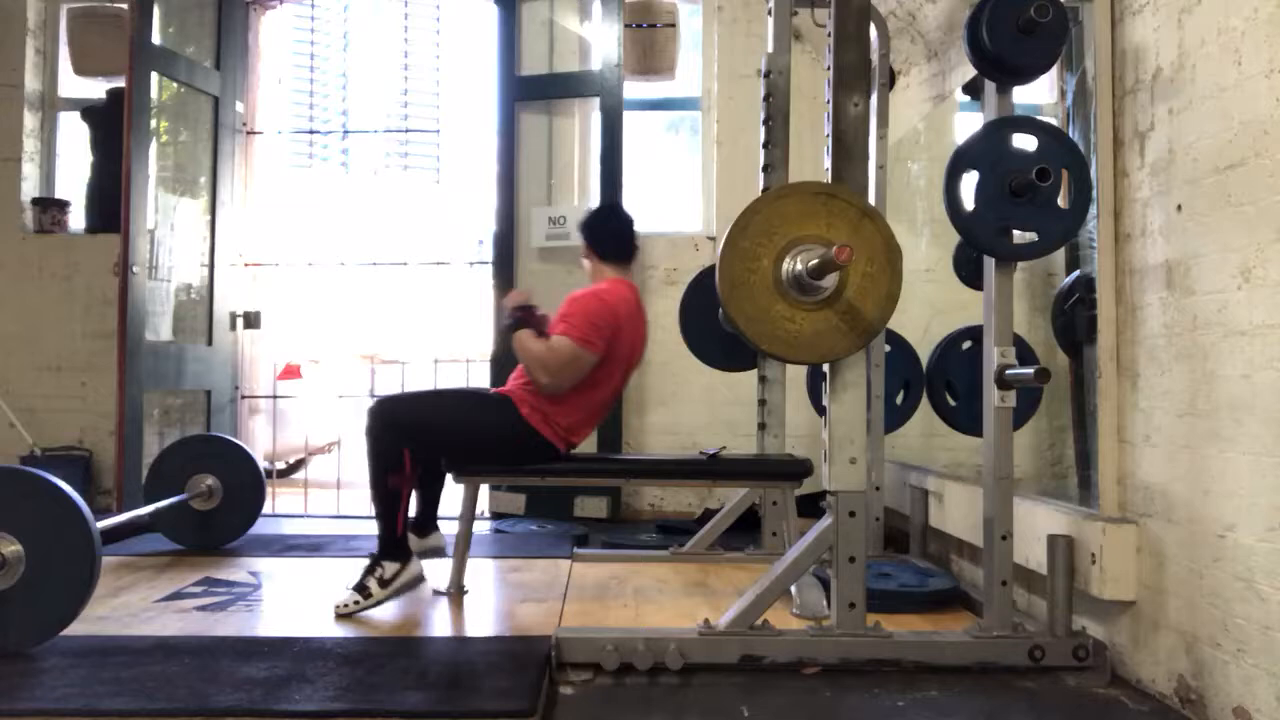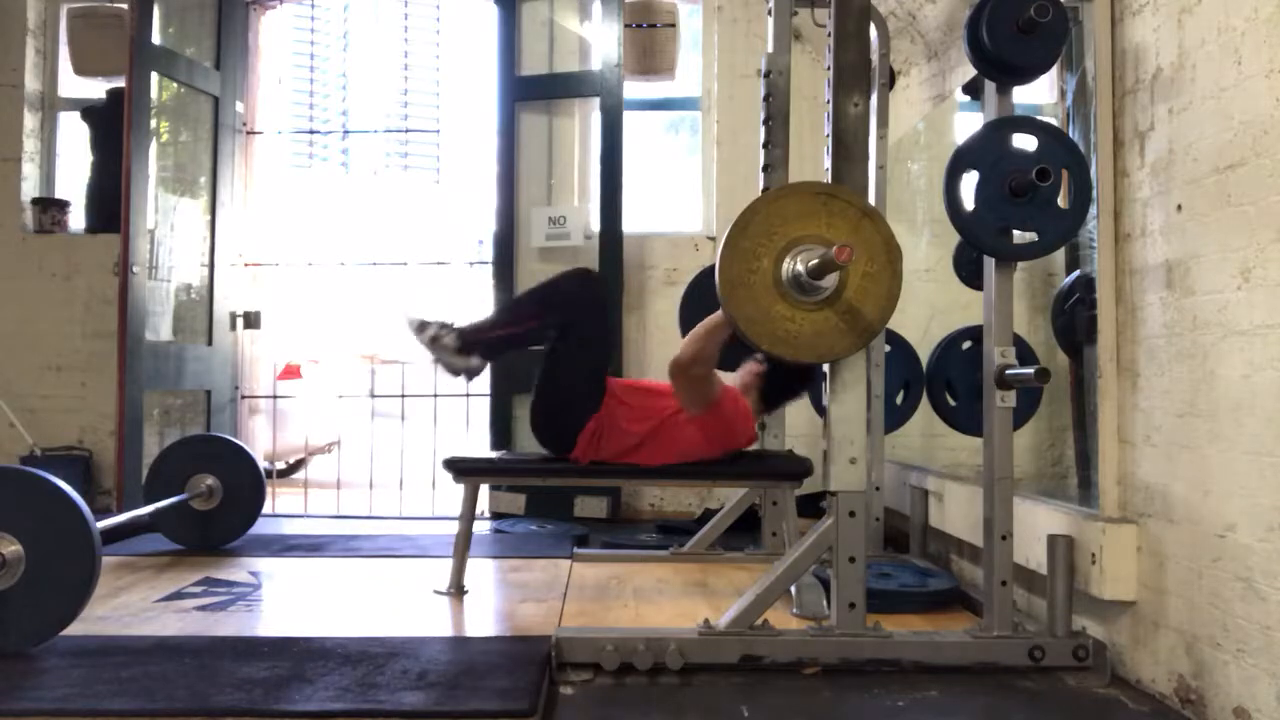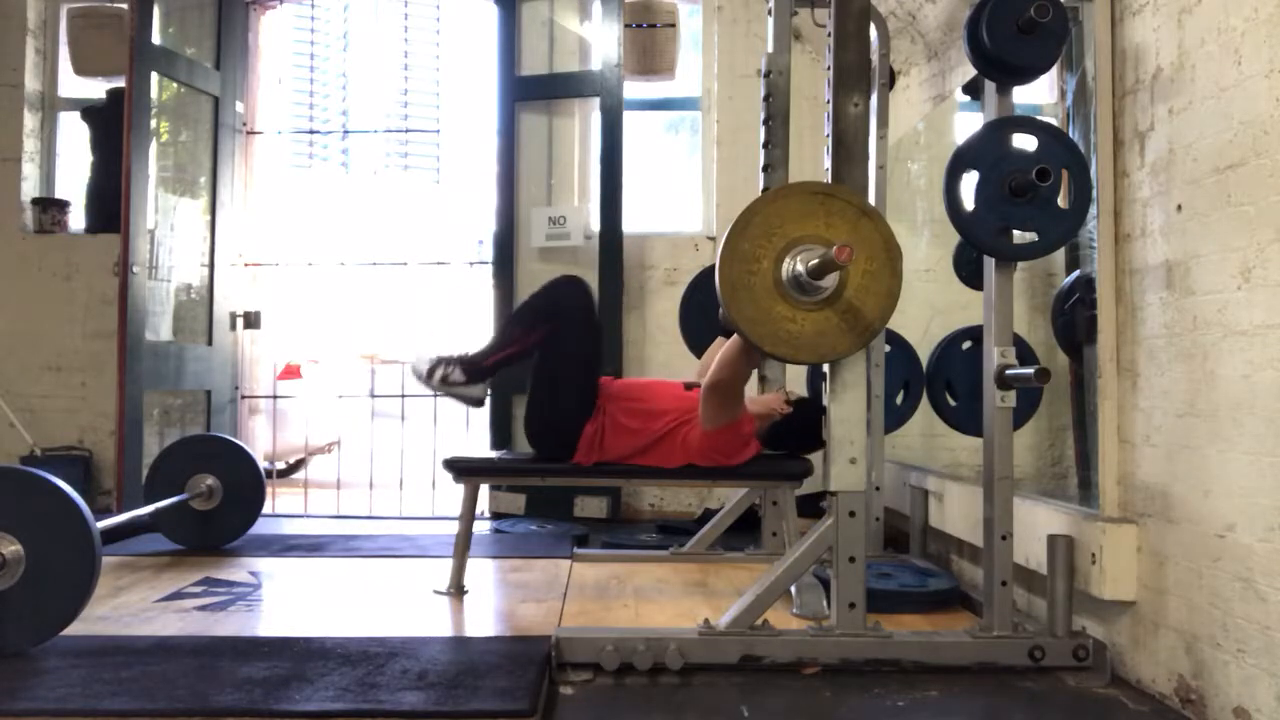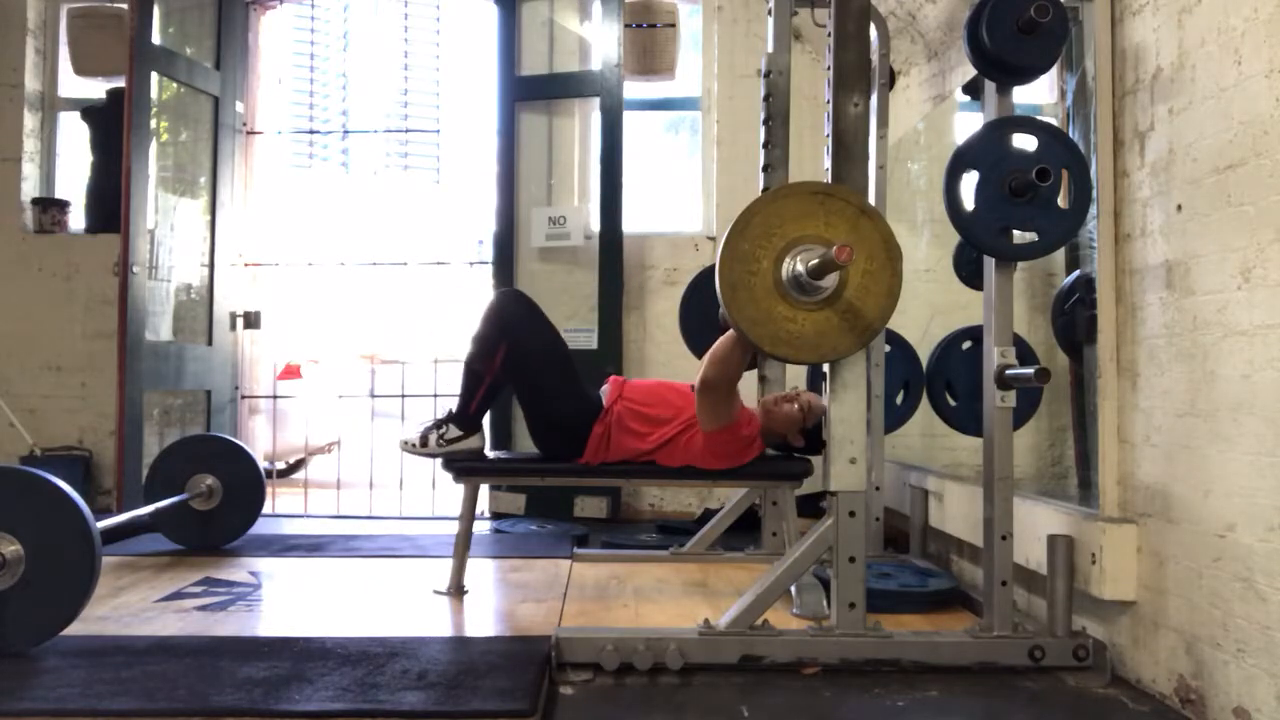
dt=0.7s
person 1, frame 1
left shoulder: (599, 299)
right shoulder: (627, 301)
left elbow: (553, 375)
left wrist: (518, 323)
right wrist: (535, 325)
left hip: (530, 430)
right hip: (537, 427)
left knee: (390, 417)
right knee: (424, 412)
left ankle: (393, 559)
right ankle: (423, 529)
person 1, frame 2
left shoulder: (727, 415)
right shoulder: (735, 420)
left elbow: (684, 364)
right elbow: (692, 368)
left wrist: (732, 313)
left hip: (577, 429)
right hip: (596, 426)
left knee: (582, 289)
right knee: (578, 307)
left ankle: (465, 345)
right ankle: (470, 346)
person 1, frame 3
left shoulder: (730, 439)
right shoulder: (741, 433)
left elbow: (719, 382)
right elbow: (707, 378)
right wrist: (736, 327)
left hip: (572, 431)
right hip: (587, 422)
left knee: (567, 294)
right knee: (567, 299)
left ankle: (469, 374)
right ankle: (476, 371)
person 1, frame 4
left shoulder: (738, 440)
right shoulder: (742, 427)
left elbow: (711, 382)
right elbow: (710, 380)
left hip: (580, 432)
right hip: (593, 412)
left knee: (508, 312)
right knee: (512, 307)
left ankle: (463, 428)
right ankle: (464, 424)
